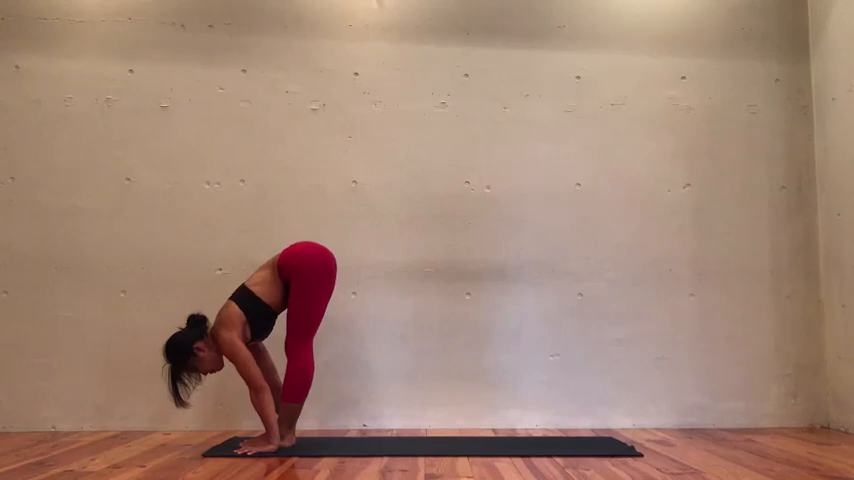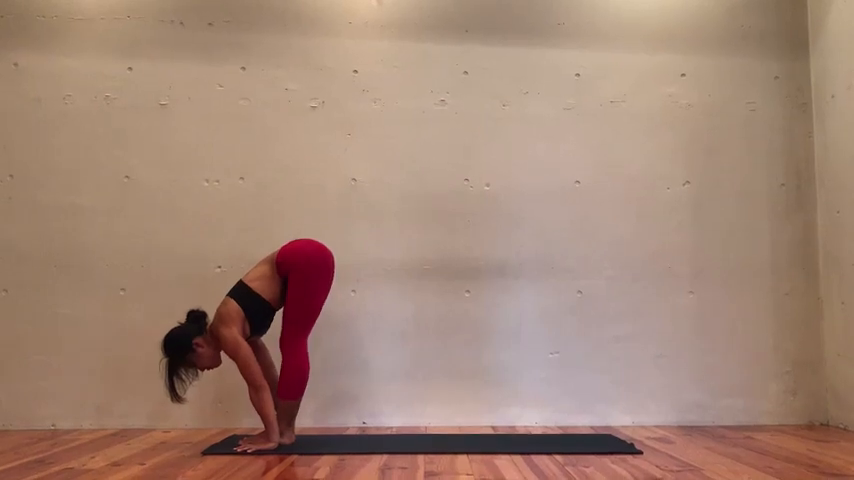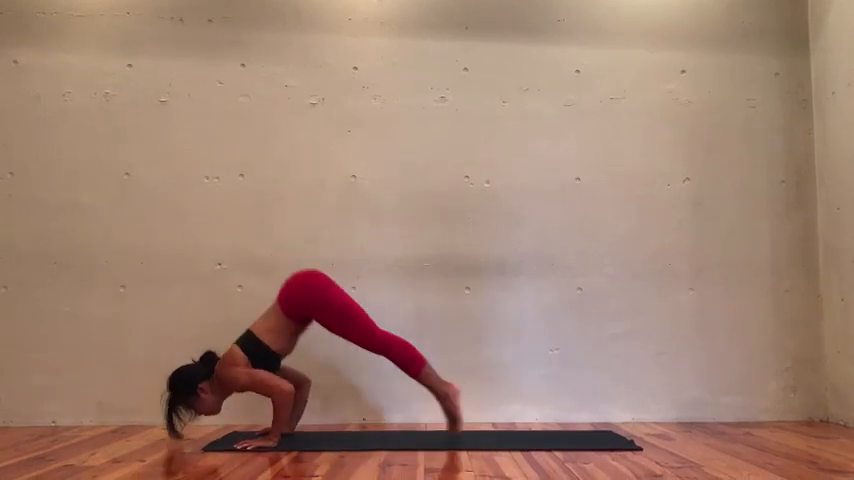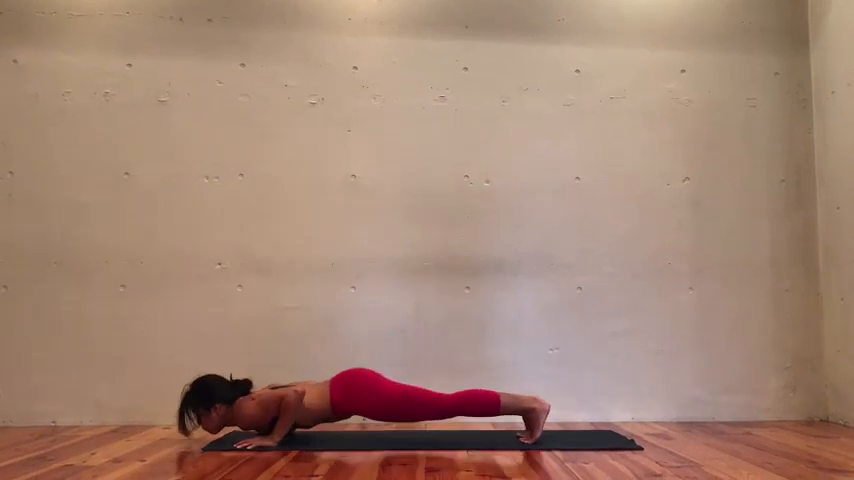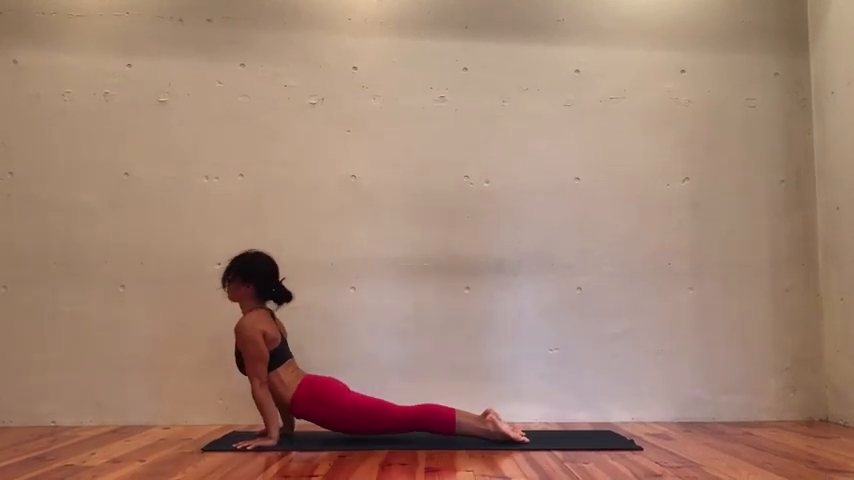
dt=1s
person 1, frame 1
left shoulder: (226, 337)
right shoulder: (237, 333)
left elbow: (259, 388)
right elbow: (269, 381)
left wrist: (273, 439)
right wrist: (274, 432)
left hip: (308, 263)
right hip: (303, 262)
left knee: (298, 352)
right knee: (298, 352)
left ankle: (285, 434)
right ankle: (285, 432)
person 1, frame 2
left shoulder: (226, 332)
right shoulder: (236, 329)
left elbow: (258, 386)
right elbow: (267, 380)
left wrist: (272, 437)
right wrist: (273, 429)
left hip: (307, 260)
right hip: (302, 259)
left knee: (292, 347)
right knee: (293, 347)
left ankle: (284, 431)
right ankle: (285, 429)
person 1, frame 3
left shoulder: (228, 375)
right shoulder: (234, 368)
left elbow: (285, 391)
right elbow: (302, 383)
left wrist: (273, 436)
right wrist: (285, 429)
left hip: (308, 292)
right hip: (305, 291)
left knee: (377, 340)
right knee: (375, 340)
left ankle: (444, 392)
person 1, frame 4
left shoulder: (247, 413)
right shoulder: (250, 399)
left elbow: (294, 394)
left wrist: (273, 437)
right wrist: (281, 428)
left hip: (355, 393)
right hip: (351, 386)
left knee: (445, 405)
right knee: (443, 405)
left ankle: (528, 404)
right ankle: (526, 403)
person 1, frame 5
left shoulder: (247, 325)
right shoulder: (268, 318)
left elbow: (259, 382)
left wrist: (271, 434)
right wrist: (286, 424)
left hip: (320, 401)
right hip: (321, 391)
left knee: (406, 418)
right knee: (406, 416)
left ankle: (486, 428)
right ankle: (482, 420)
